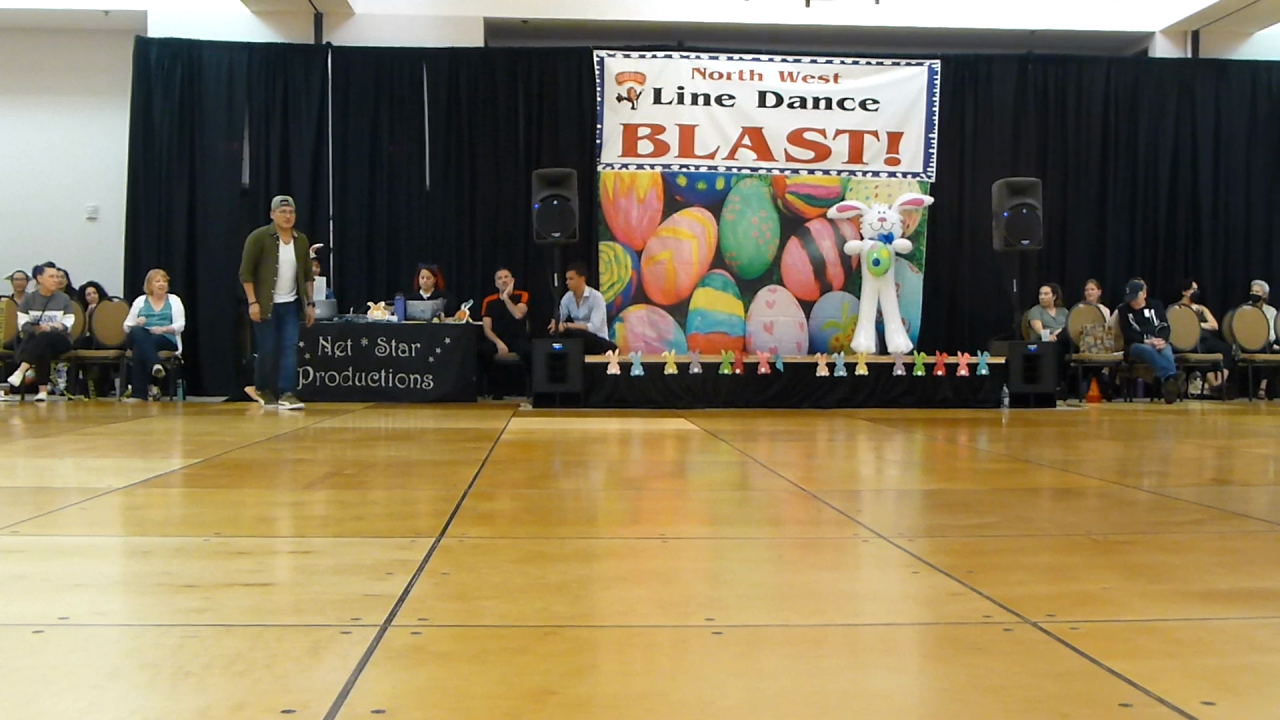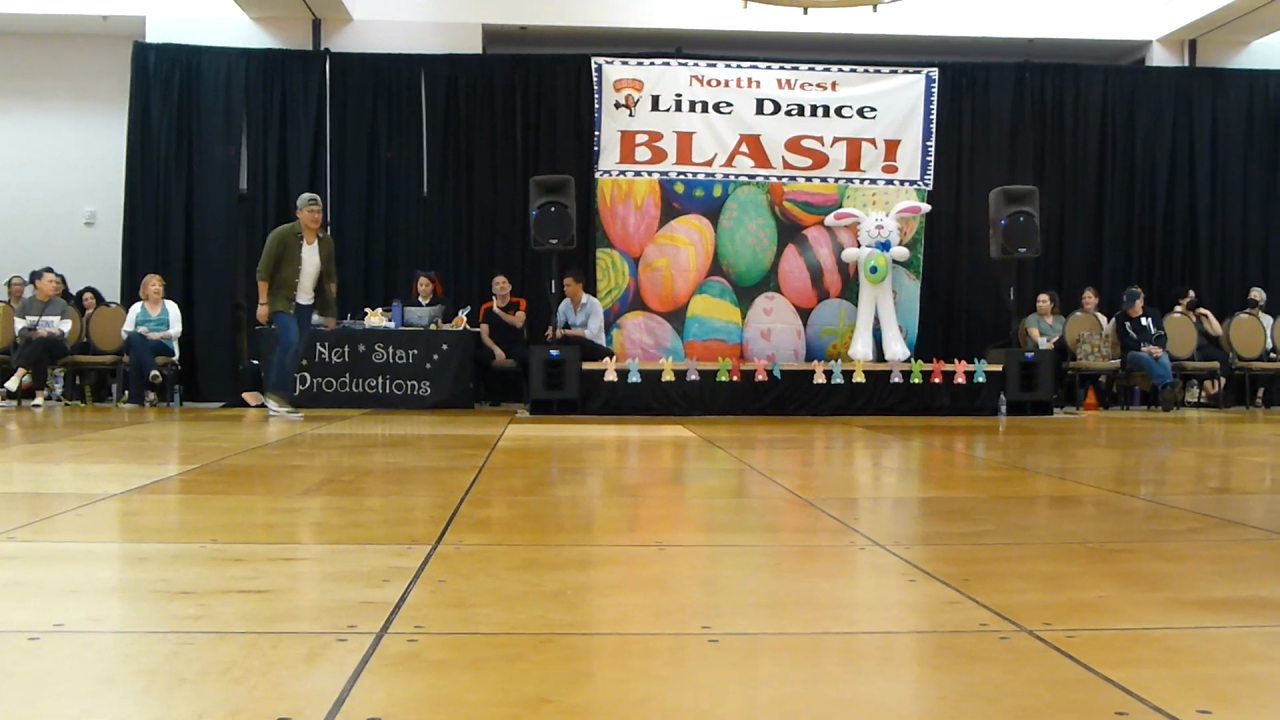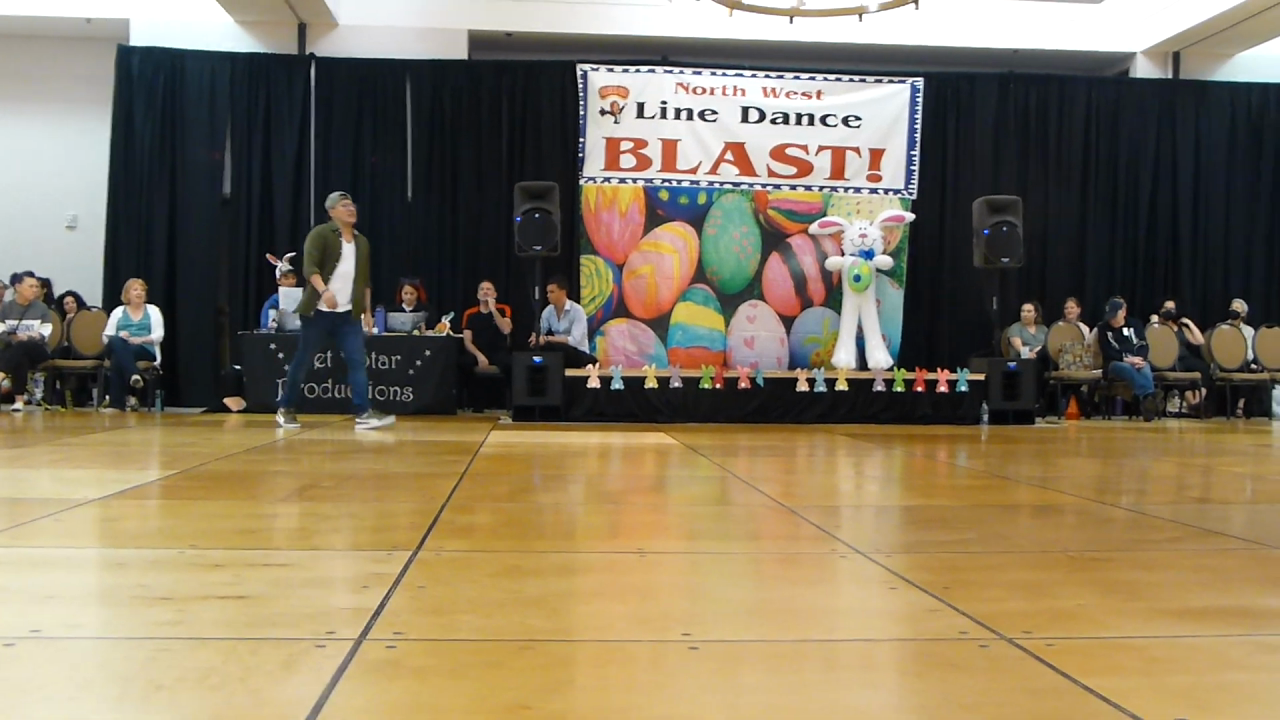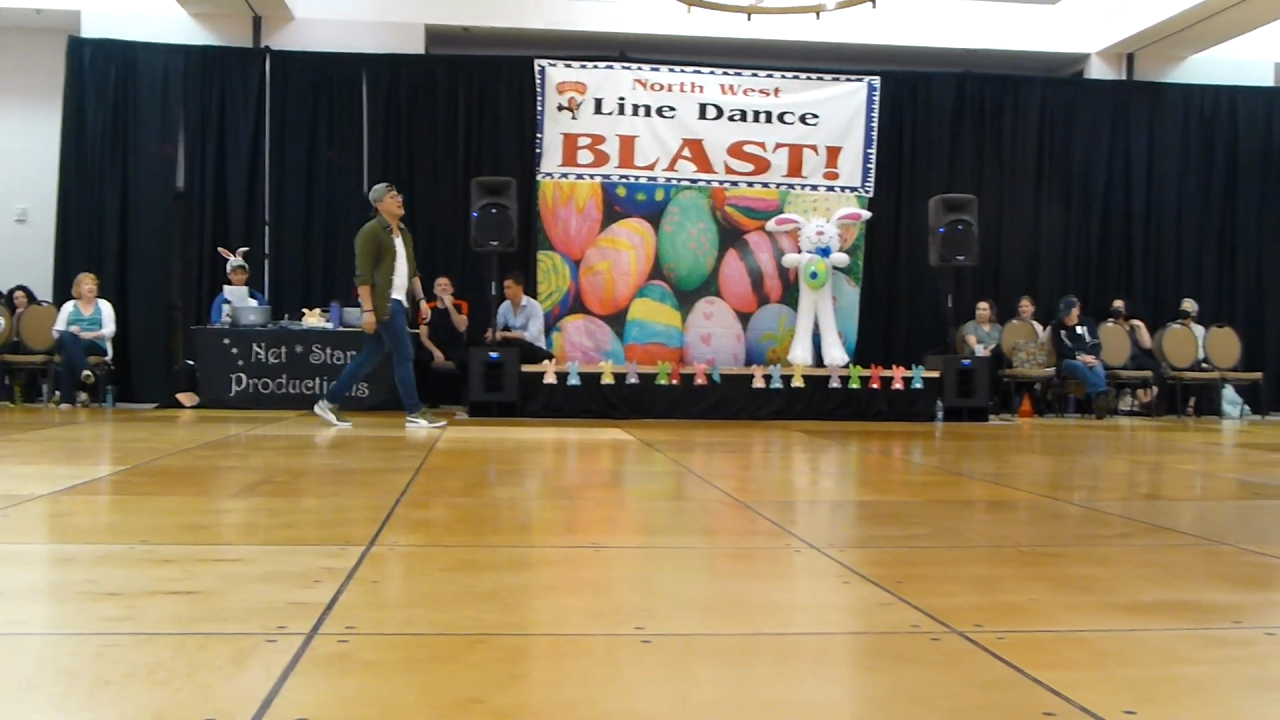
dt=0.7s
person 1, frame 1
left shoulder: (301, 241)
right shoulder: (259, 237)
left elbow: (307, 275)
right elbow: (246, 273)
left wrist: (310, 303)
right wrist: (252, 302)
left hip: (291, 304)
right hip: (265, 304)
left knee: (290, 348)
right knee: (267, 350)
left ankle: (286, 395)
right ankle: (261, 389)
person 1, frame 2
left shoulder: (326, 241)
right shoulder: (282, 235)
left elbow: (330, 277)
right elbow: (264, 270)
left wrist: (330, 310)
right wrist: (263, 302)
left hip: (306, 304)
right hip: (282, 300)
left knee: (295, 352)
right knee: (289, 342)
left ankle: (279, 401)
right ankle: (275, 393)
person 1, frame 3
left shoulder: (360, 241)
right shoulder: (320, 235)
left elbow: (363, 280)
right elbow: (310, 267)
left wrist: (366, 310)
right wrist: (324, 291)
left hip: (348, 313)
right hip: (320, 310)
left knee: (357, 359)
right knee: (303, 360)
left ankle: (363, 413)
right ankle: (286, 409)
person 1, frame 4
left shoulder: (403, 233)
right shoulder: (371, 232)
left elbow: (411, 271)
right elbow: (362, 275)
left wrist: (421, 299)
right wrist: (368, 310)
left hip: (397, 303)
right hip: (383, 305)
left knee: (368, 358)
right knee: (404, 356)
left ankle: (329, 402)
right ankle: (414, 412)
